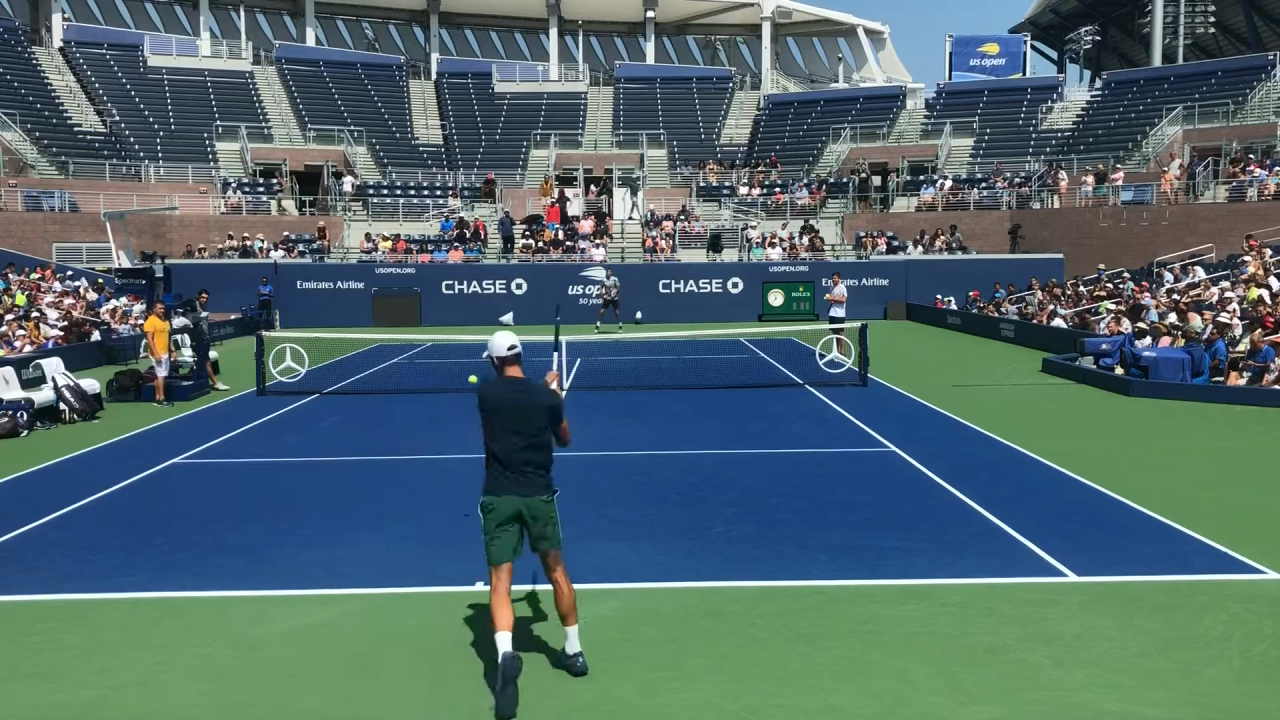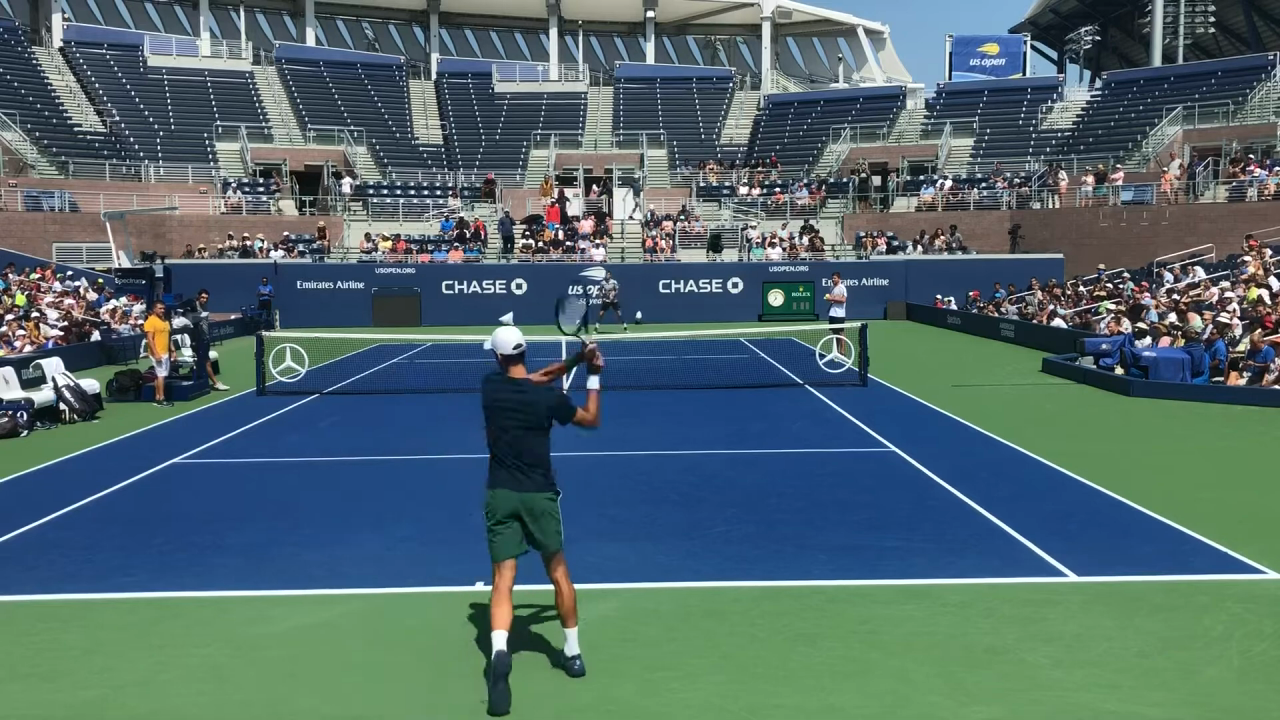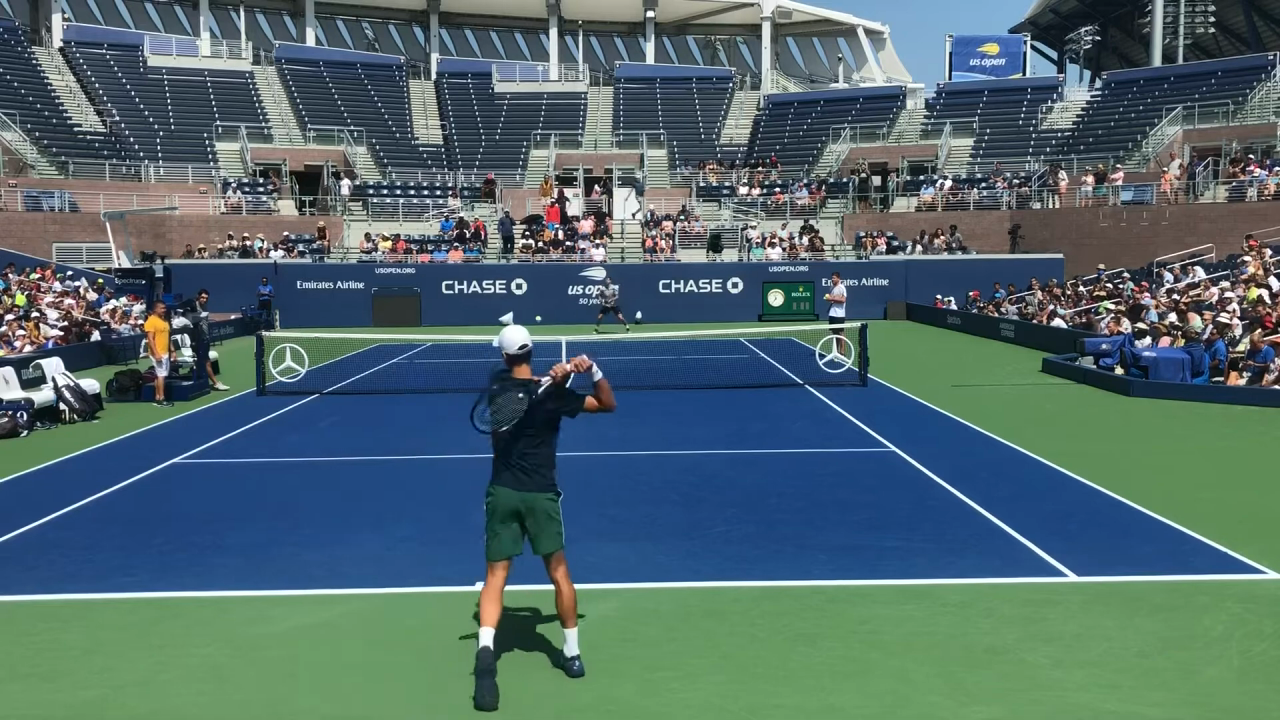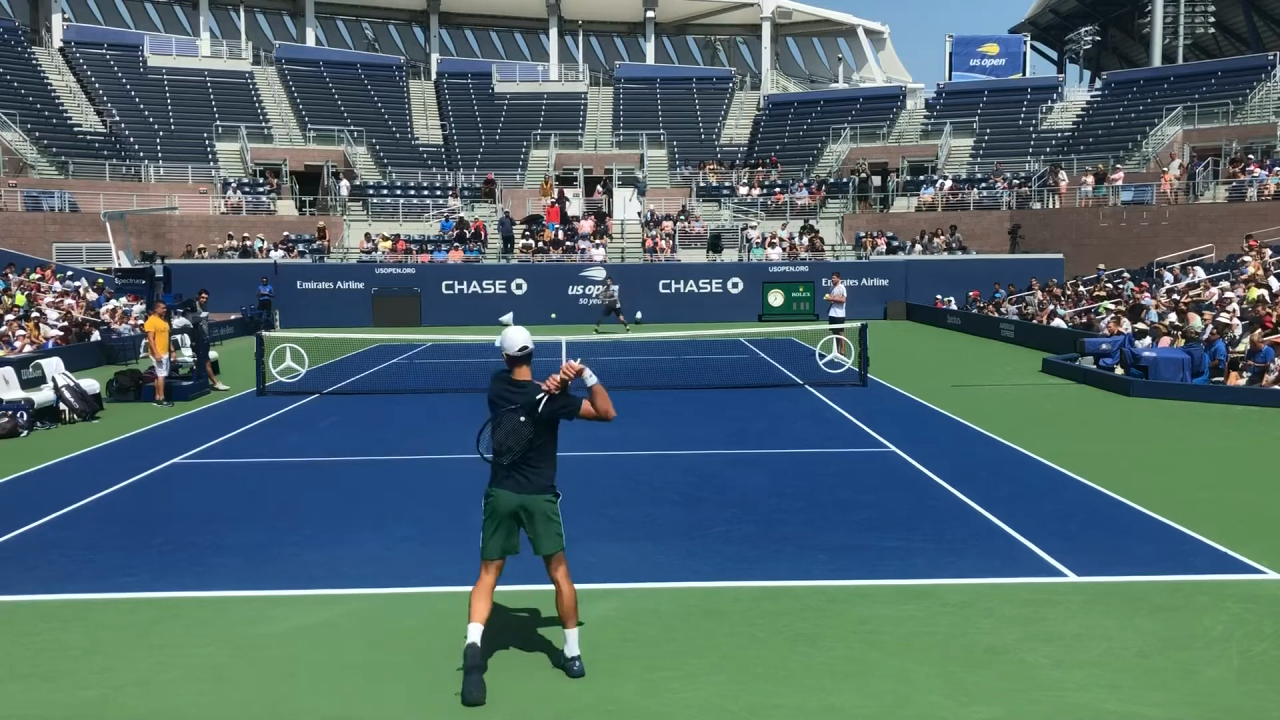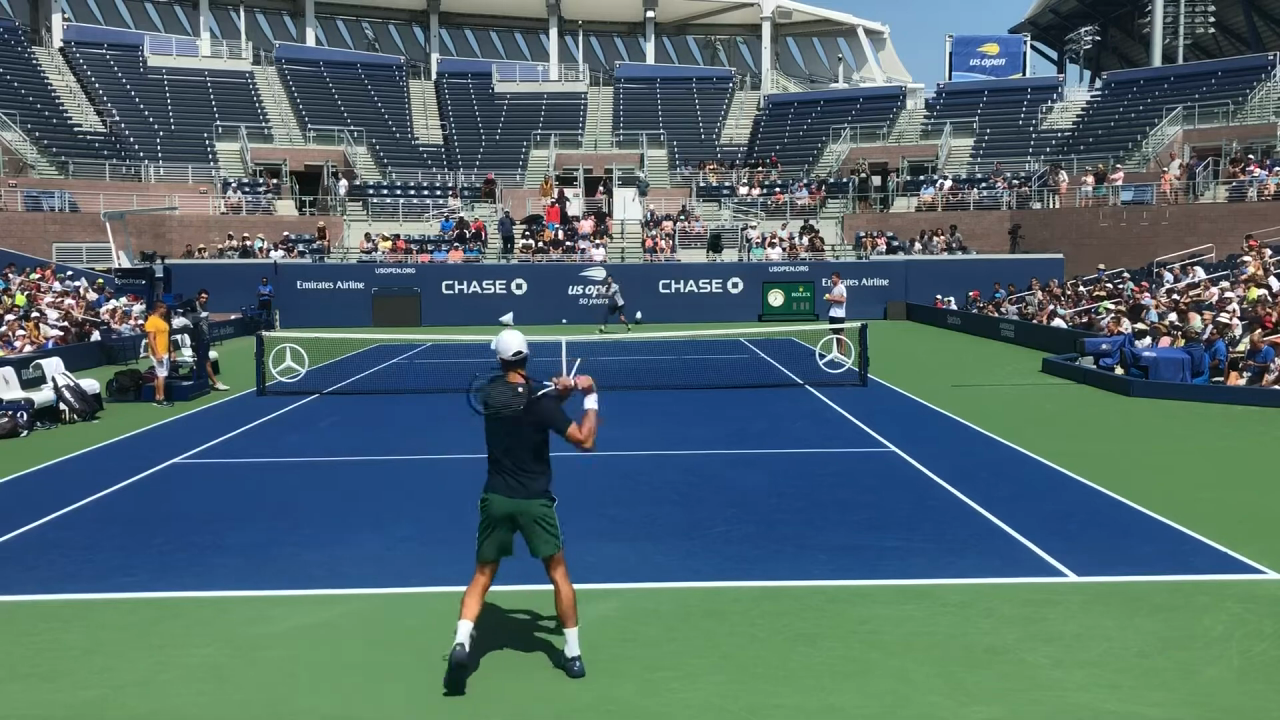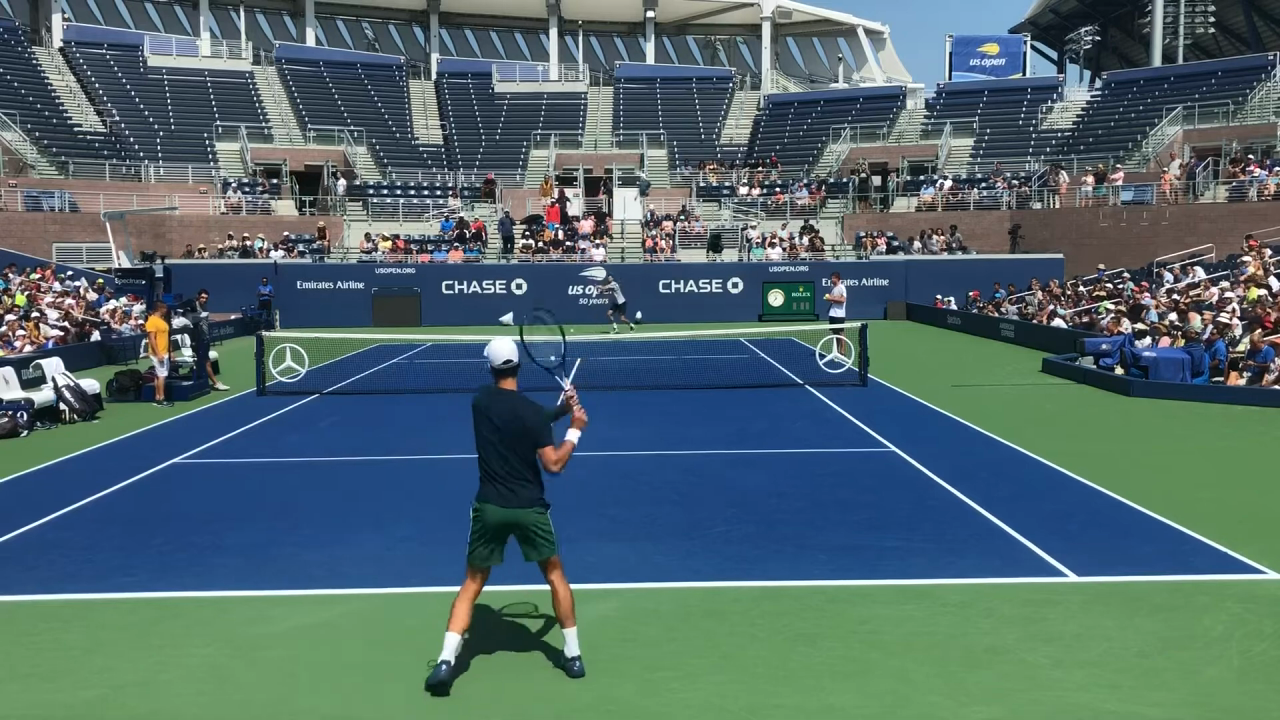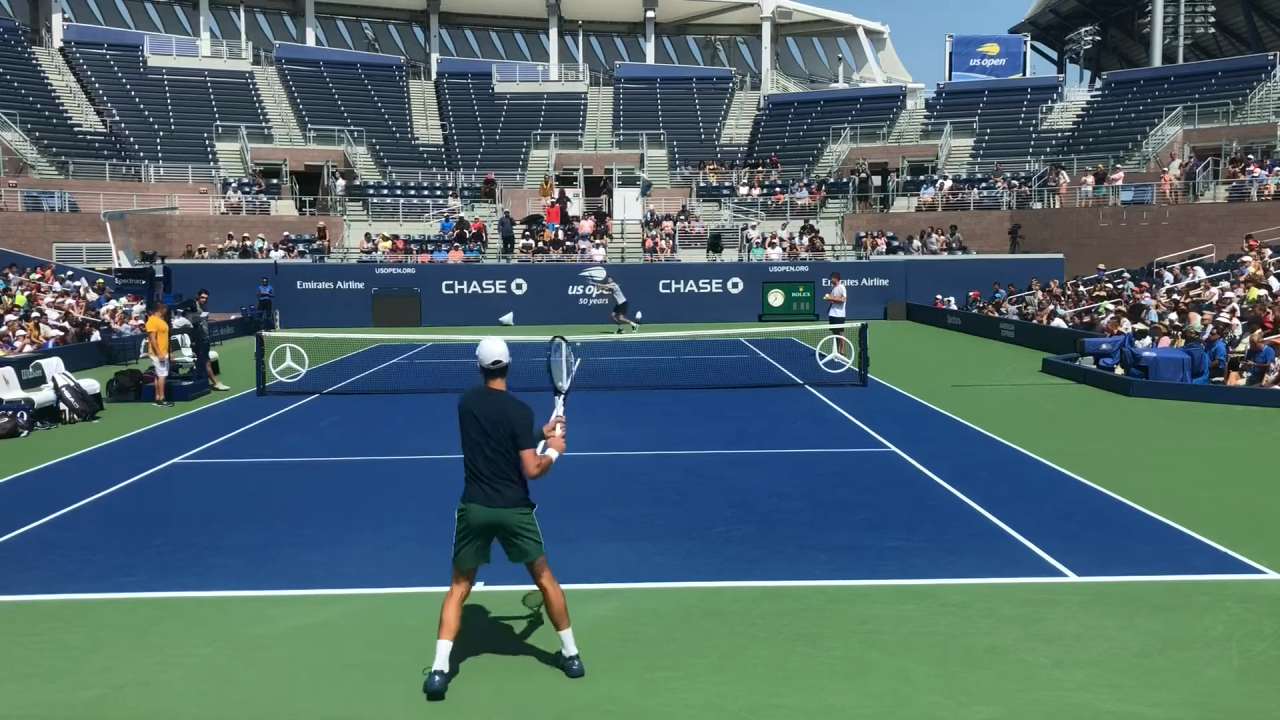
dt=0.1s
person 1, frame 1
left shoulder: (488, 390)
right shoulder: (548, 397)
right elbow: (564, 440)
left hip: (501, 499)
right hip: (540, 496)
left knee: (501, 583)
right knee: (556, 573)
left ankle: (506, 654)
right ankle: (573, 652)
person 1, frame 2
left shoulder: (490, 384)
right shoulder: (551, 398)
right elbow: (592, 421)
left wrist: (572, 362)
right wrist: (593, 377)
left hip: (500, 494)
right hip: (540, 495)
left knee: (502, 581)
right knee: (558, 573)
left ankle: (500, 651)
right ankle: (572, 653)
person 1, frame 3
left shoulder: (498, 382)
right shoulder: (555, 397)
right elbow: (609, 405)
left wrist: (558, 373)
right wrist: (592, 369)
left hip: (503, 493)
right hip: (542, 495)
left knee: (495, 579)
right knee: (559, 574)
left ankle: (487, 647)
right ankle: (572, 654)
person 1, frame 4
left shoulder: (496, 383)
right shoulder: (553, 398)
right elbow: (606, 413)
left wrist: (556, 379)
right wrist: (586, 373)
left hip: (501, 495)
right hip: (541, 496)
left knee: (488, 577)
right knee: (560, 574)
left ankle: (473, 644)
right ankle: (572, 655)
person 1, frame 5
left shoulder: (492, 389)
right shoulder: (542, 405)
right elbow: (585, 442)
left wrist: (561, 389)
right wrist: (590, 397)
left hip: (496, 499)
right hip: (535, 501)
left knee: (481, 578)
right knee: (558, 575)
left ankle: (462, 645)
right ankle: (572, 654)
person 1, frame 6
left shoulder: (479, 399)
right shoulder: (533, 412)
right elbow: (554, 465)
left wrist: (560, 408)
right wrist: (574, 433)
left hip: (488, 507)
right hip: (529, 508)
left knee: (471, 585)
right knee: (556, 577)
left ankle: (445, 662)
right ankle: (573, 656)
person 1, frame 7
left shoulder: (467, 402)
right shoulder: (520, 412)
right elbow: (532, 471)
left wrist: (541, 433)
right wrist: (552, 449)
left hip: (474, 508)
right hip: (514, 508)
left knee: (459, 588)
right knee: (545, 579)
left ankle: (439, 670)
right ankle: (571, 655)
